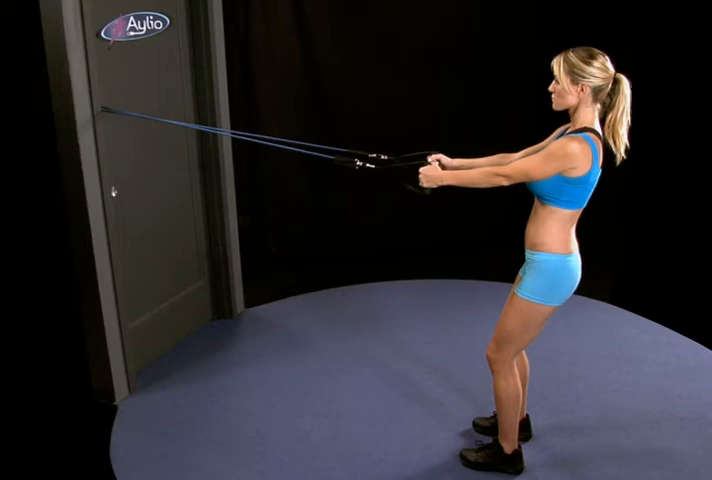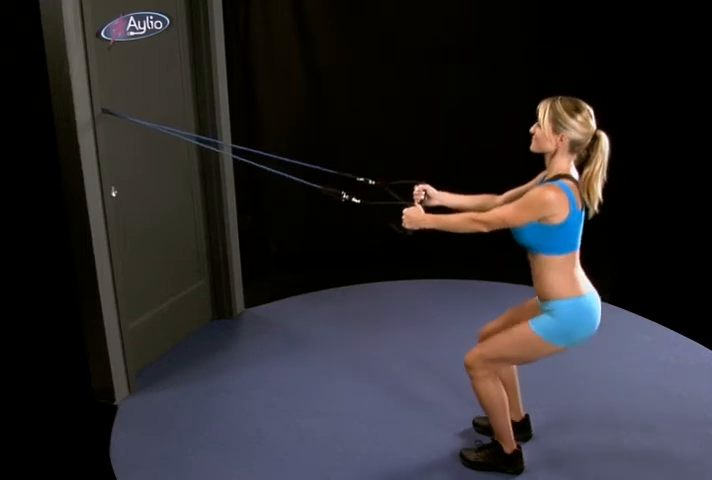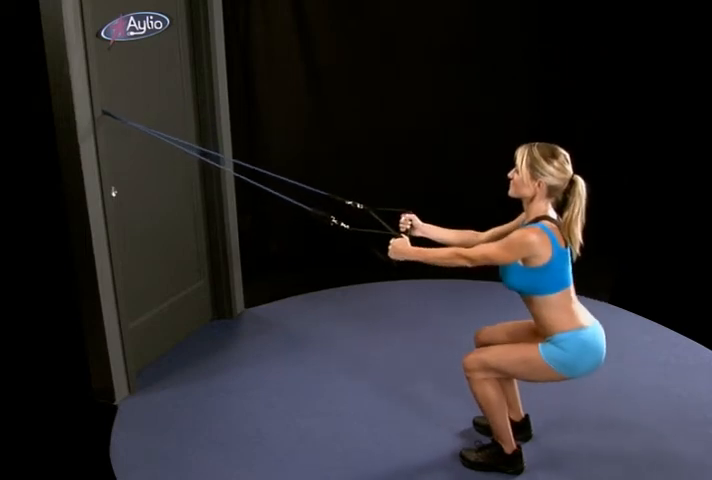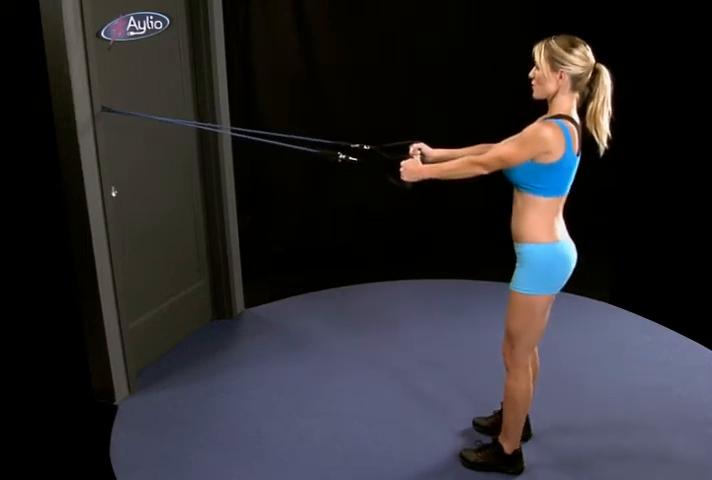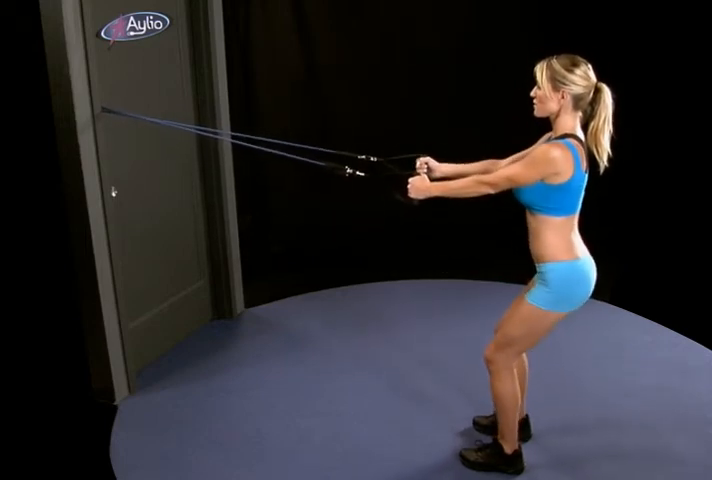
dt=1s
person 1, frame 1
left shoulder: (576, 147)
right shoulder: (573, 134)
left elbow: (504, 176)
right elbow: (514, 158)
left wrist: (444, 178)
right wrist: (455, 163)
left hip: (550, 268)
right hip: (546, 262)
left knee: (499, 355)
right knee: (511, 345)
left ankle: (507, 451)
right ankle: (516, 419)
person 1, frame 2
left shoulder: (552, 196)
right shoulder: (556, 180)
left elbow: (484, 222)
right elbow: (496, 201)
left wrist: (425, 220)
right wrist: (441, 197)
left hip: (568, 313)
right hip: (564, 302)
left knee: (477, 362)
right knee: (490, 338)
left ankle: (507, 452)
right ankle: (516, 420)
person 1, frame 3
left shoulder: (533, 238)
right shoulder: (537, 220)
left elbow: (467, 258)
right elbow: (479, 239)
left wrist: (410, 253)
right wrist: (424, 229)
left hip: (574, 348)
right hip: (569, 334)
left knee: (475, 365)
right knee: (486, 339)
left ankle: (507, 452)
right ankle: (516, 421)
person 1, frame 4
left shoulder: (548, 132)
right shoulder: (560, 124)
left elbow: (484, 165)
right elbow: (494, 149)
left wrist: (423, 172)
right wrist: (437, 154)
left hip: (541, 257)
right hip: (550, 252)
left knee: (515, 355)
right knee: (523, 348)
left ankle: (507, 451)
right ankle: (514, 418)
person 1, frame 5
left shoulder: (555, 153)
right shoulder: (562, 142)
left elbow: (490, 184)
right elbow: (500, 165)
left wrist: (431, 189)
right wrist: (444, 169)
left hip: (563, 277)
right hip: (562, 270)
left knee: (497, 356)
right knee: (506, 337)
left ankle: (507, 451)
right ankle: (515, 419)
